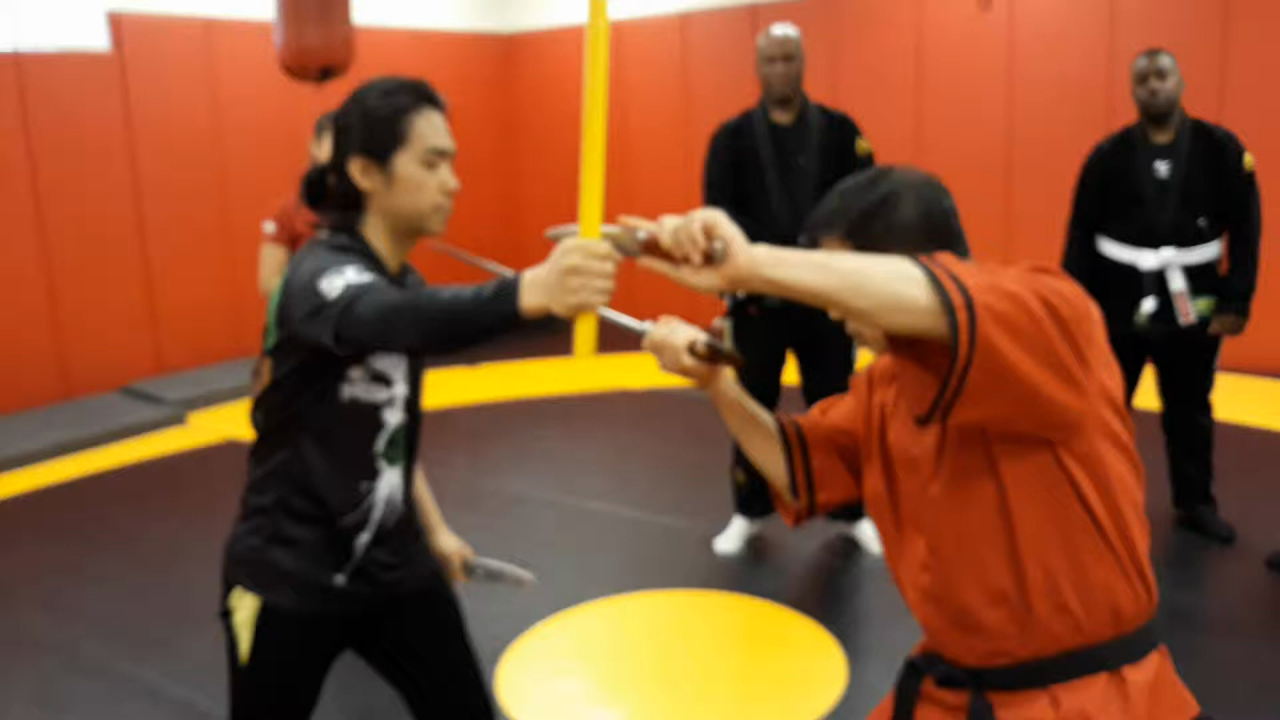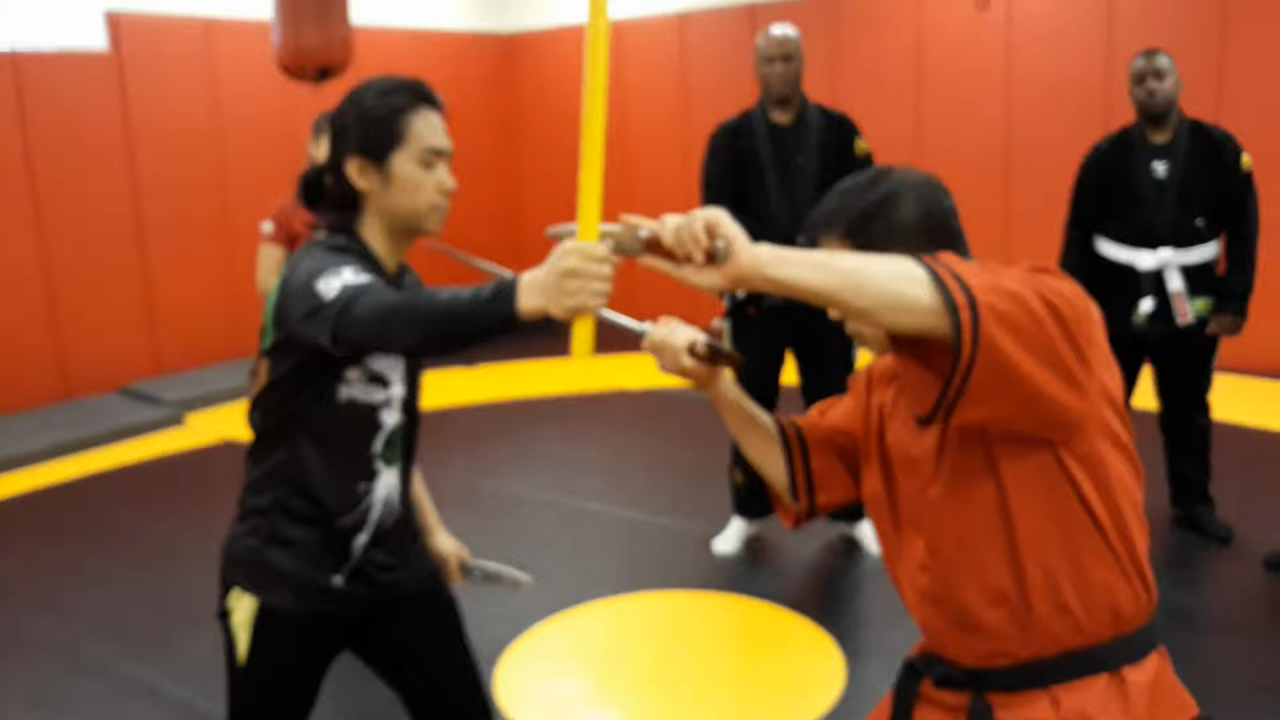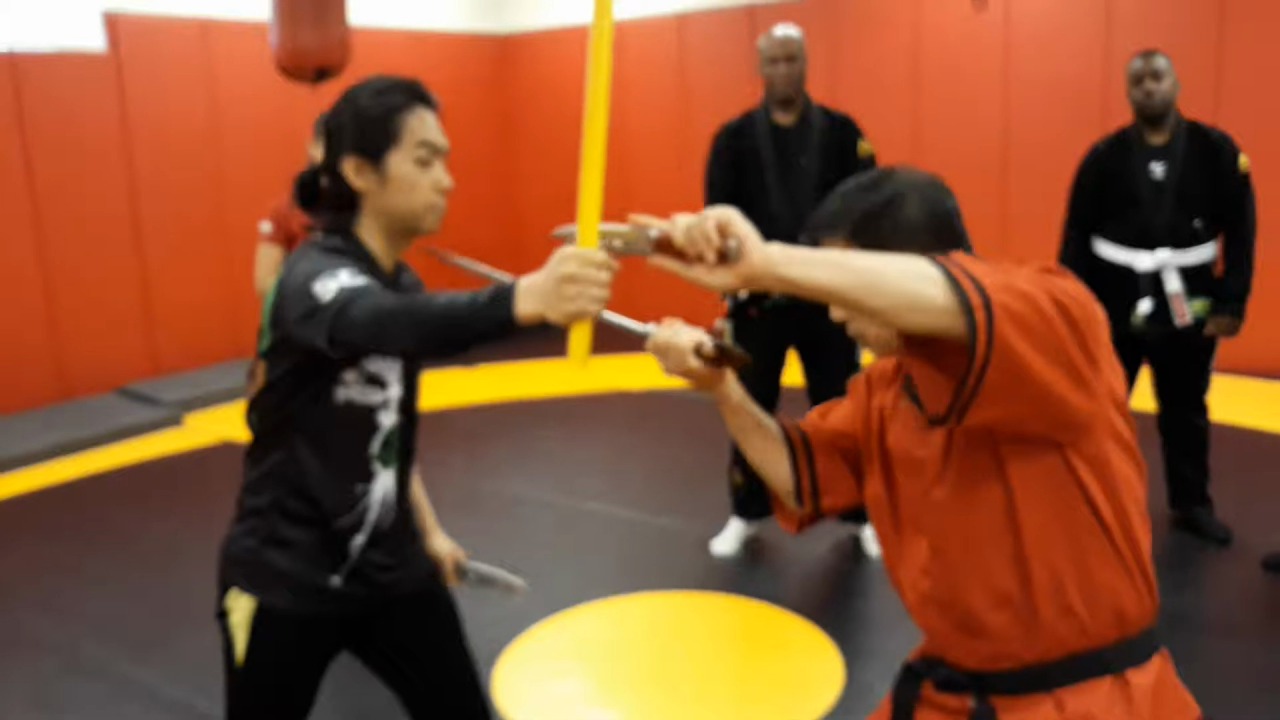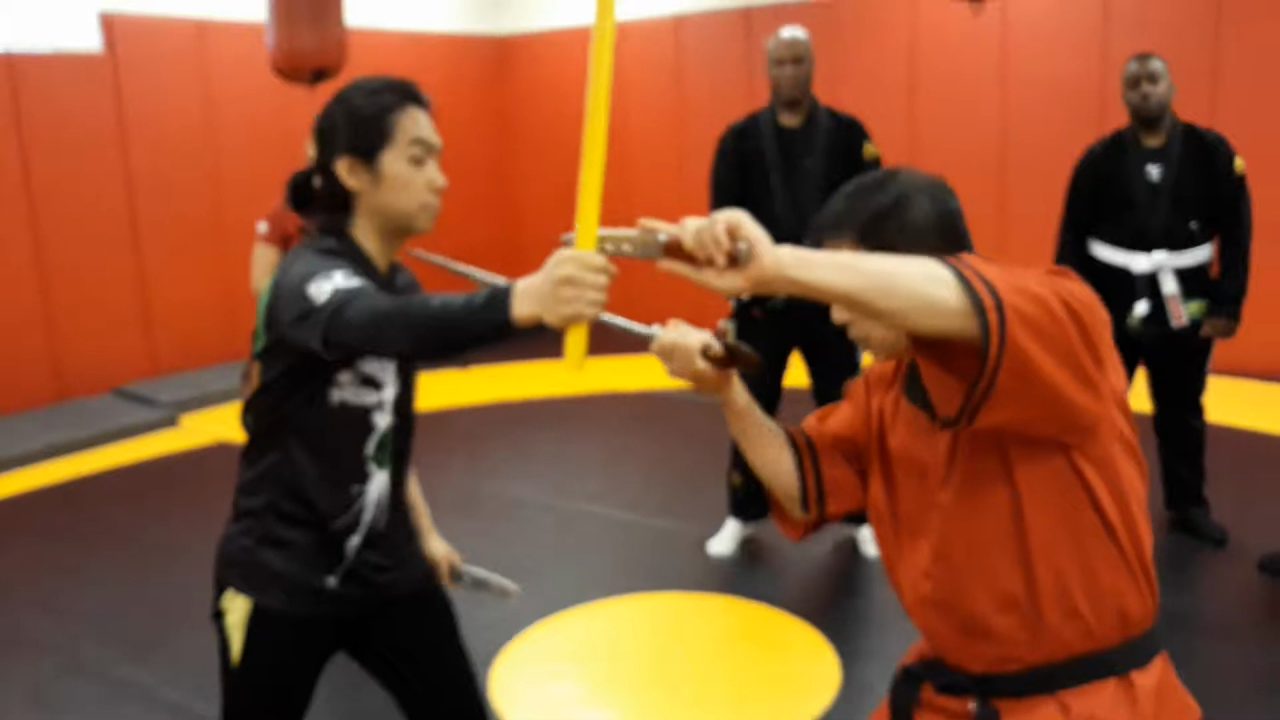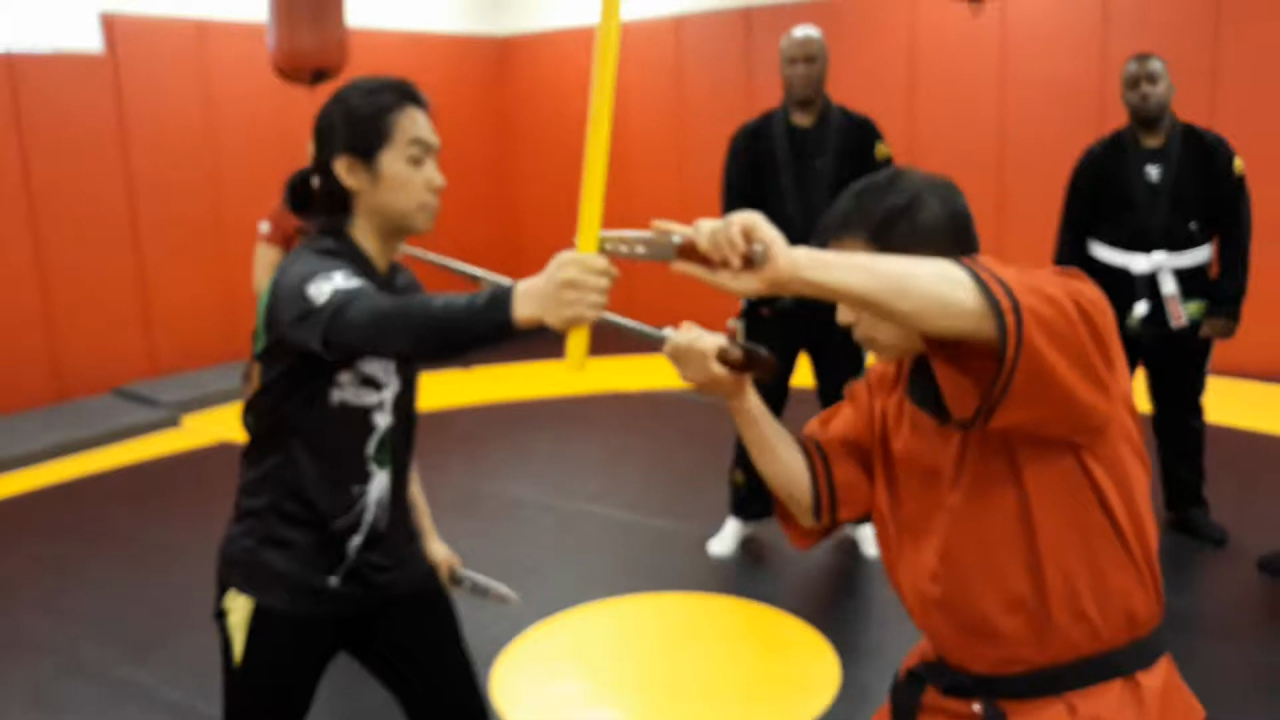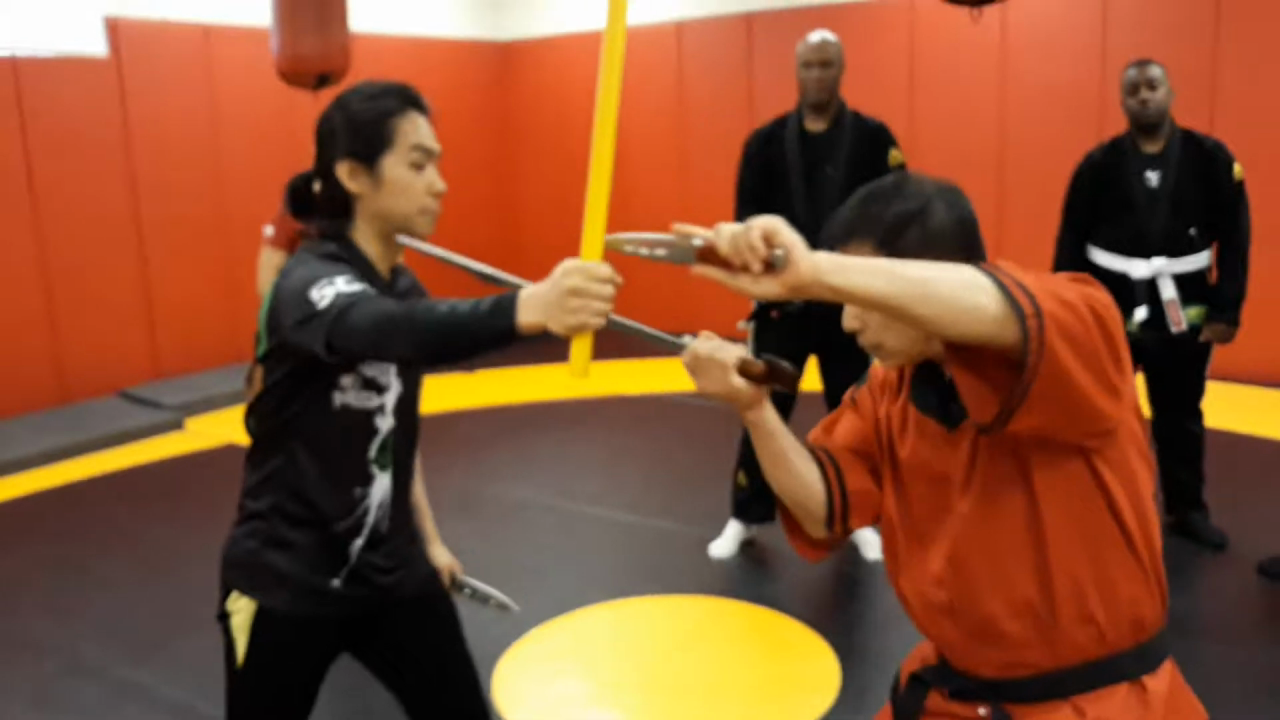
dt=0.1s
person 1, frame 1
left shoulder: (407, 280)
right shoulder: (320, 275)
right elbow: (396, 322)
left wrist: (430, 526)
right wrist: (533, 290)
left hip: (393, 563)
right hip: (292, 576)
person 1, frame 2
left shoulder: (404, 281)
right shoulder: (317, 277)
right elbow: (391, 323)
left wrist: (428, 527)
right wrist: (530, 292)
left hip: (391, 565)
right hip: (289, 578)
person 1, frame 3
left shoulder: (404, 280)
right shoulder: (314, 276)
right elbow: (391, 324)
left wrist: (425, 528)
right wrist: (529, 296)
left hip: (390, 564)
right hip: (287, 578)
person 1, frame 4
left shoulder: (399, 281)
right shoulder: (308, 279)
right elbow: (386, 326)
left wrist: (422, 531)
right wrist: (525, 299)
left hip: (386, 566)
right hip: (283, 579)
person 1, frame 5
left shoulder: (403, 283)
right shoulder: (307, 279)
right elbow: (388, 328)
left wrist: (423, 533)
right wrist: (528, 300)
left hip: (388, 564)
right hip: (285, 578)
person 1, frame 6
left shoulder: (406, 286)
right shoulder: (309, 283)
right elbow: (389, 331)
left wrist: (426, 537)
right wrist: (531, 306)
left hip: (390, 567)
right hip: (287, 580)
person 2, frame 1
left shoulder: (1056, 317)
right shoulder: (890, 381)
left elbow: (943, 304)
right elbow: (803, 470)
left wrist: (752, 265)
right wrist: (718, 382)
person 2, frame 2
left shoulder: (1056, 318)
right shoulder: (887, 381)
left elbow: (944, 304)
right elbow: (802, 472)
left wrist: (755, 263)
right wrist: (718, 383)
person 2, frame 3
left shoulder: (1061, 321)
right shoulder: (887, 384)
left elbow: (960, 304)
right elbow: (802, 481)
left wrist: (766, 264)
right wrist: (721, 386)
person 2, frame 4
left shoulder: (1065, 322)
right shoulder: (886, 386)
left elbow: (973, 307)
right elbow: (805, 486)
left wrist: (777, 266)
right wrist: (727, 389)
person 2, frame 5
left shoulder: (1070, 324)
right shoulder: (886, 387)
left elbow: (992, 309)
right elbow: (813, 498)
left wrist: (795, 270)
right wrist: (738, 396)
person 2, frame 6
left shoulder: (1081, 329)
right shoulder: (886, 394)
left elbow: (1011, 316)
right elbow: (823, 509)
left wrist: (816, 272)
right wrist: (754, 408)
person 3, frame 1
left shoulder: (838, 130)
right shoulder: (733, 136)
right elbow: (719, 214)
right hip: (757, 293)
left knee: (832, 401)
right knee: (752, 402)
left ankle: (851, 510)
right ankle: (750, 510)
person 3, frame 2
left shoulder: (837, 130)
right shoulder: (732, 136)
right elbow: (718, 214)
right hip: (756, 294)
left knee: (832, 401)
right knee: (752, 403)
left ankle: (852, 510)
right ankle: (748, 511)
person 3, frame 3
left shoulder: (840, 131)
right shoulder: (735, 137)
right elbow: (721, 214)
right hip: (758, 294)
left knee: (839, 403)
right knee: (751, 403)
left ankle: (858, 512)
right ankle: (747, 512)
person 3, frame 4
left shoulder: (846, 133)
right shoulder: (741, 138)
right elbow: (726, 216)
right hip: (763, 296)
left knee: (843, 405)
right knee: (753, 405)
left ankle: (857, 514)
right ankle: (744, 513)
person 3, frame 5
left shoulder: (859, 132)
right shoulder: (753, 137)
right elbow: (736, 214)
right hip: (771, 293)
right knee: (758, 403)
left ankle: (859, 513)
right ankle: (746, 512)
person 3, frame 6
left shoulder: (872, 138)
right shoulder: (766, 141)
right elbow: (749, 218)
right hip: (782, 298)
right knee: (766, 406)
left ankle: (861, 517)
right ankle: (747, 515)
person 4, frame 1
left shoulder: (1219, 148)
right shoulder: (1109, 154)
left elbow: (1244, 229)
right elbow: (1080, 235)
left wrist: (1236, 301)
left hip: (1192, 300)
right hip: (1118, 298)
left knee: (1190, 408)
left ankle: (1196, 503)
person 4, frame 2
left shoulder: (1217, 148)
right shoulder: (1108, 154)
left elbow: (1242, 229)
right elbow: (1079, 236)
left wrist: (1234, 302)
left hip: (1189, 300)
right hip: (1117, 298)
left knee: (1188, 408)
left ankle: (1194, 503)
person 4, frame 3
left shoulder: (1214, 149)
right shoulder: (1105, 155)
left elbow: (1239, 230)
right elbow: (1077, 236)
left wrist: (1231, 303)
left hip: (1187, 301)
right hip: (1115, 299)
left knee: (1185, 409)
left ankle: (1192, 505)
person 4, frame 4
left shoulder: (1210, 151)
right shoulder: (1101, 157)
left elbow: (1235, 232)
right elbow: (1073, 238)
left wrist: (1227, 304)
left hip: (1183, 302)
right hip: (1112, 300)
left knee: (1182, 410)
left ankle: (1188, 505)
person 4, frame 5
left shoulder: (1209, 151)
right shoulder: (1100, 157)
left elbow: (1234, 232)
right elbow: (1072, 238)
left wrist: (1226, 304)
left hip: (1183, 302)
right hip: (1110, 301)
left knee: (1181, 411)
left ankle: (1188, 506)
person 4, frame 6
left shoulder: (1209, 157)
right shoulder: (1100, 163)
left elbow: (1234, 237)
right elbow: (1071, 243)
left wrist: (1226, 310)
left hip: (1183, 307)
right hip: (1111, 306)
left knee: (1181, 415)
left ankle: (1188, 510)
